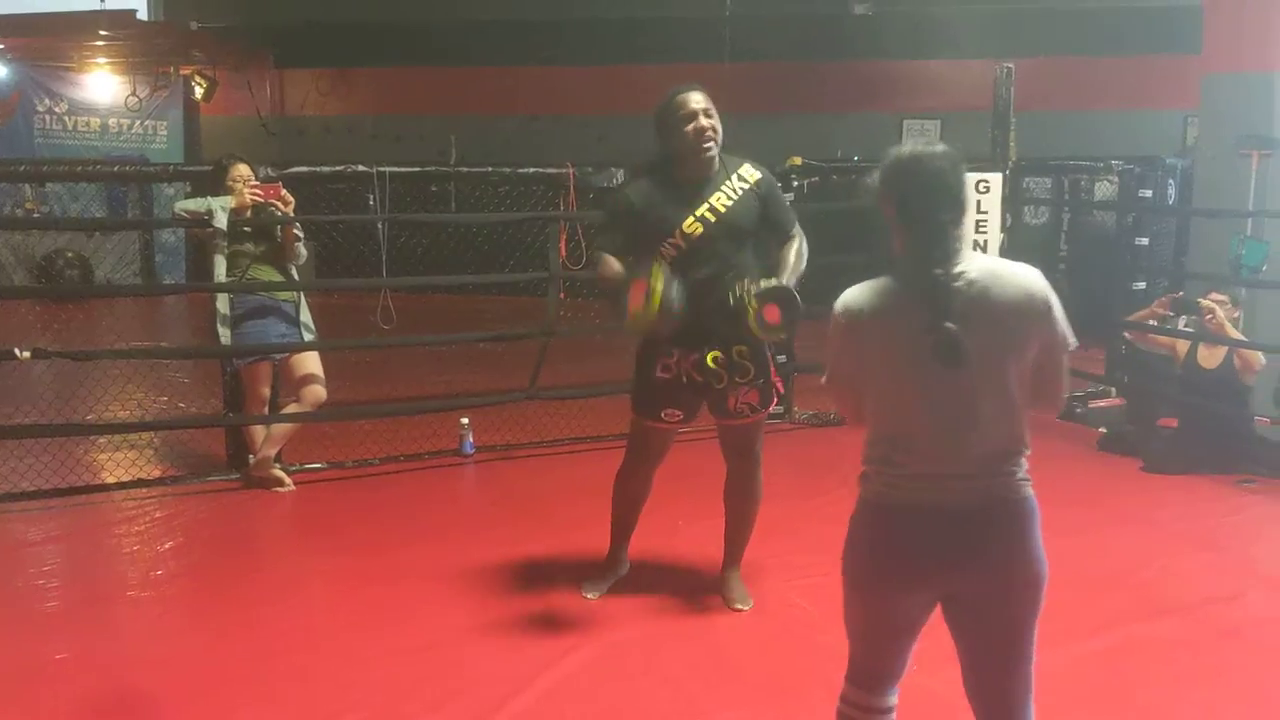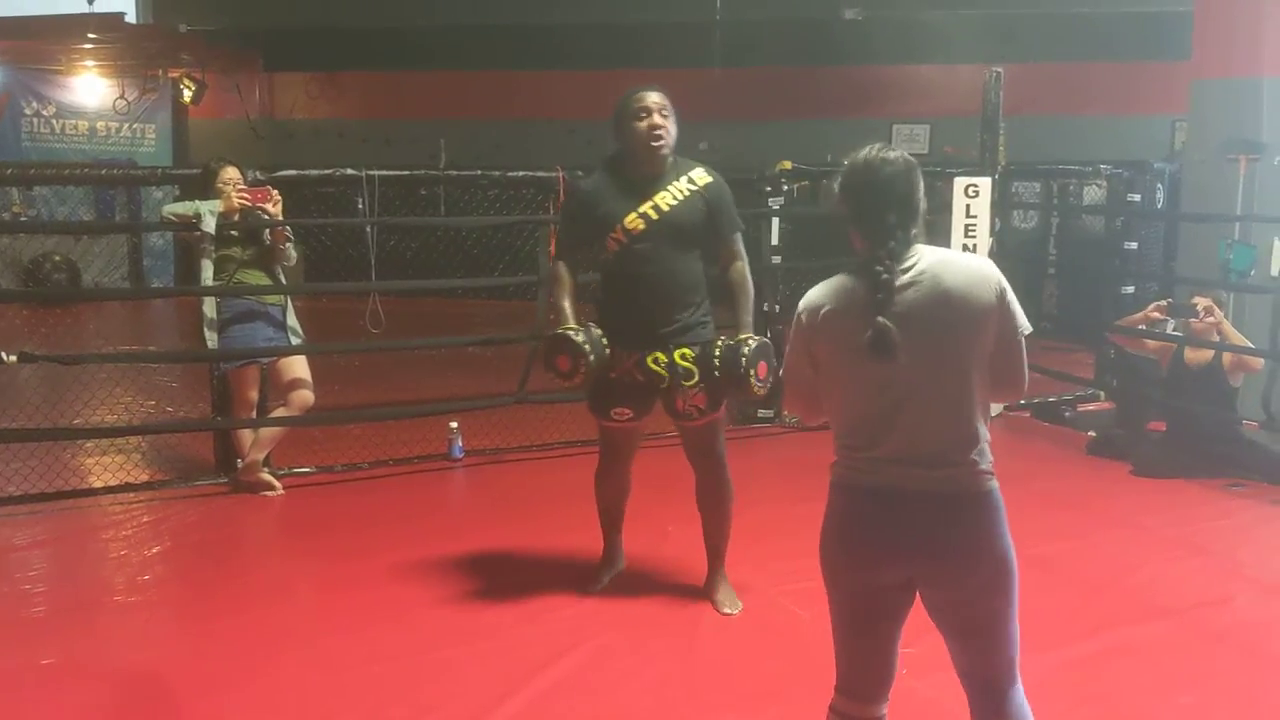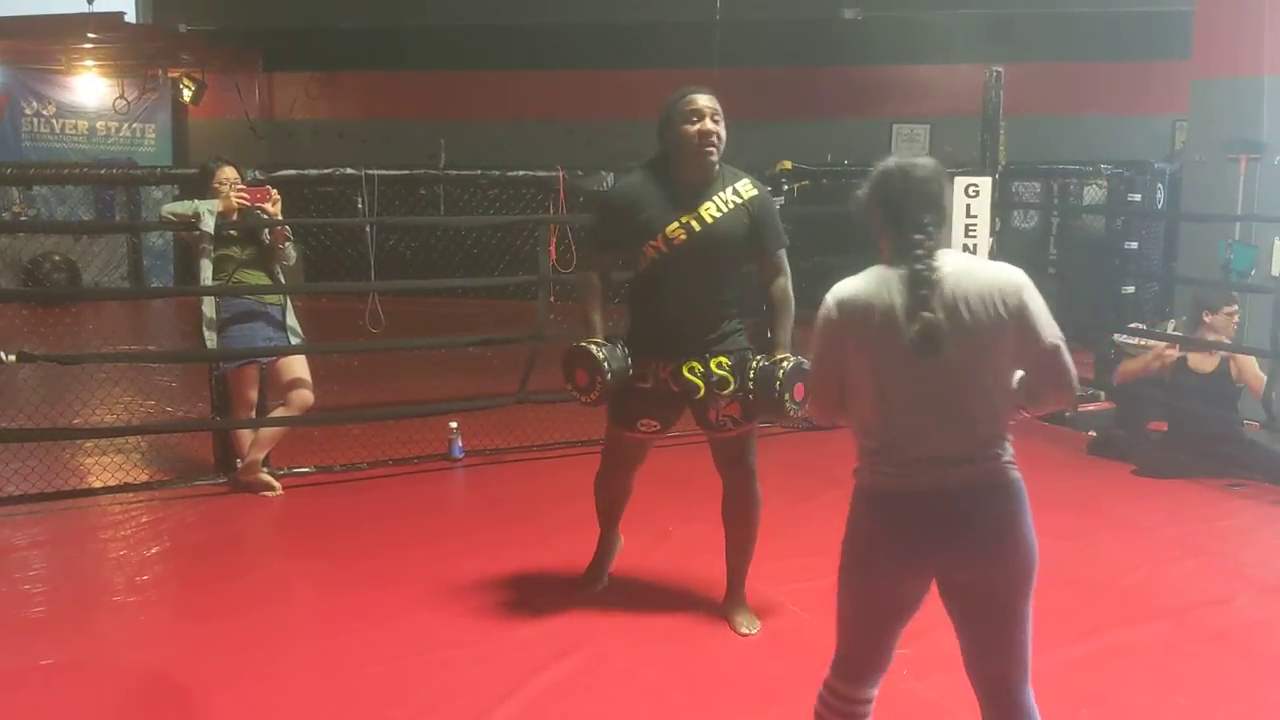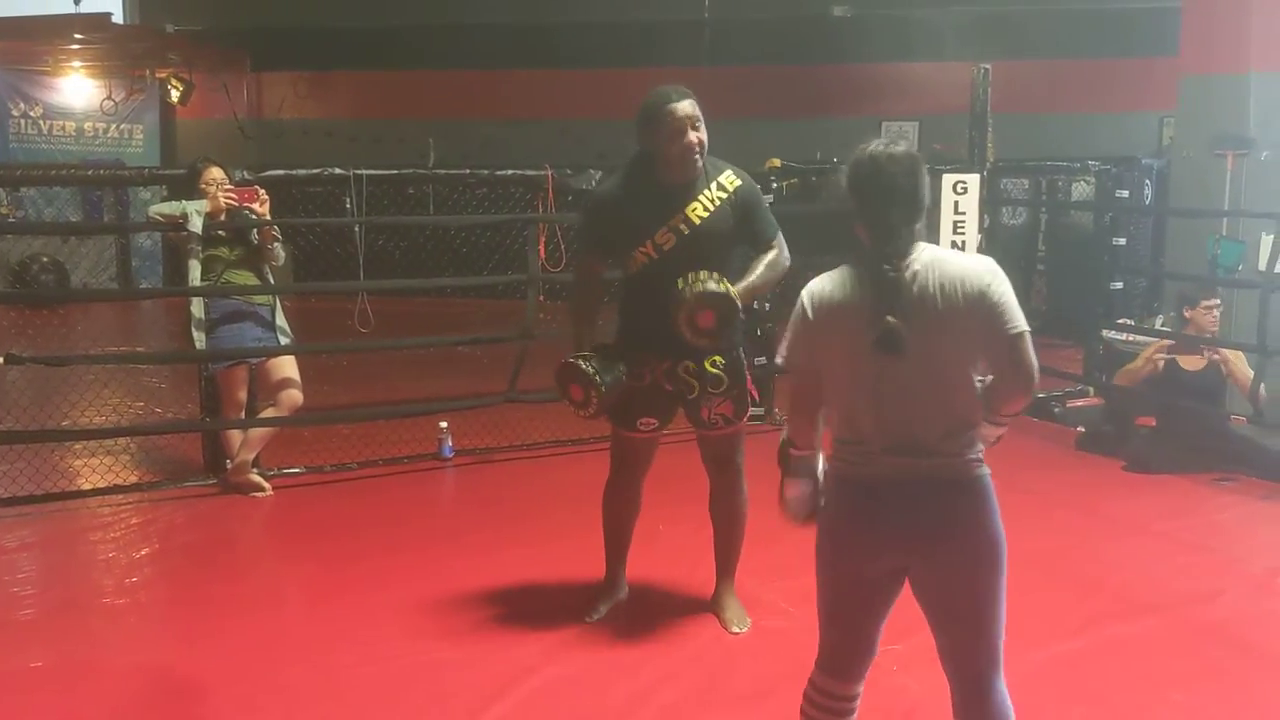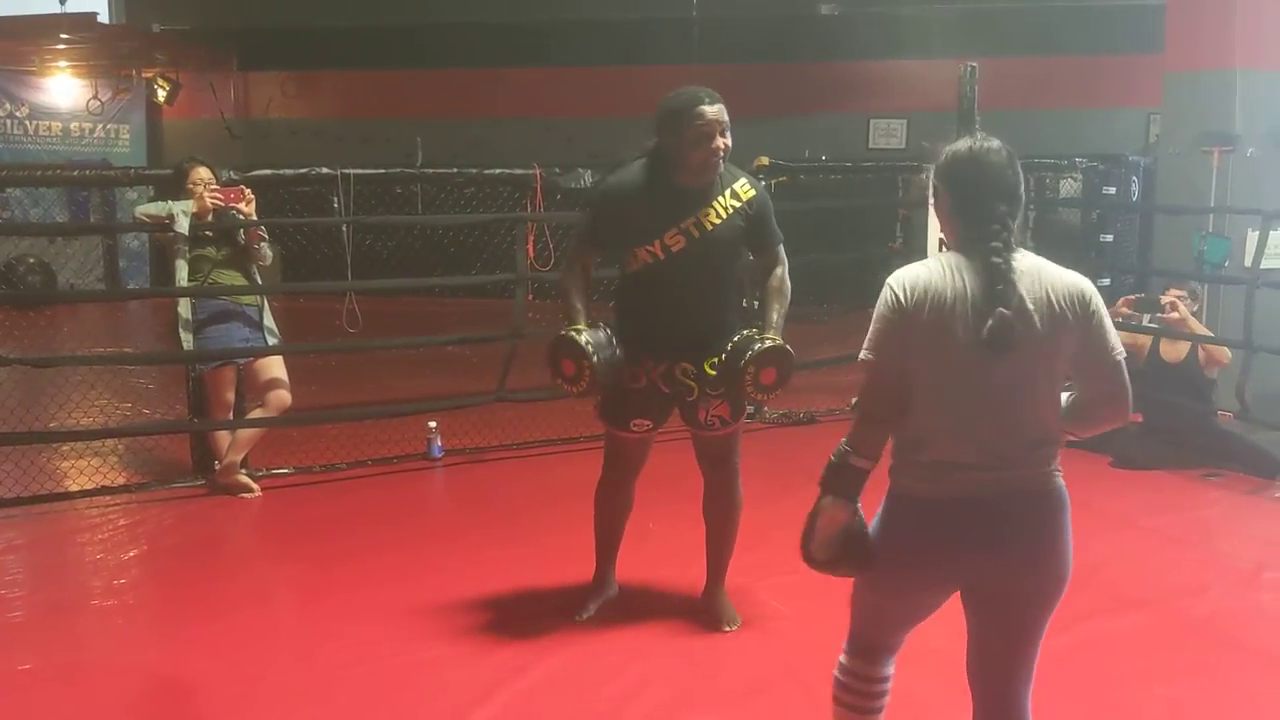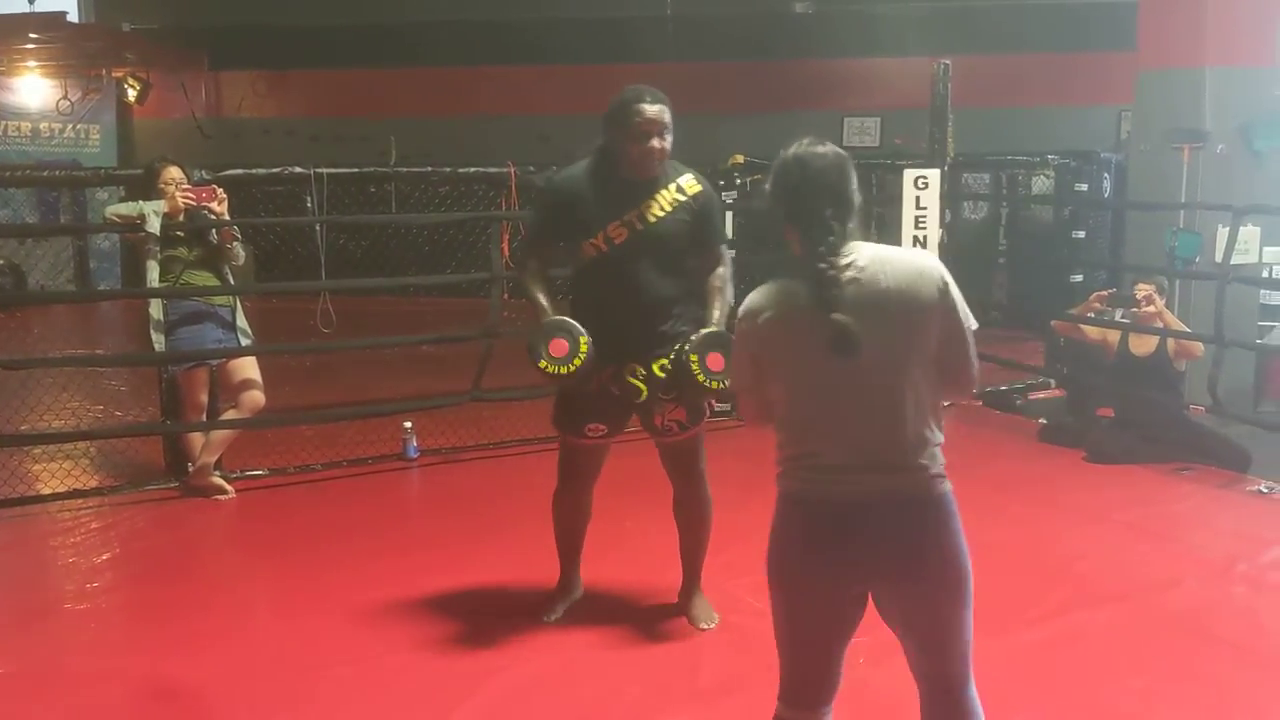
dt=0.7s
person 1, frame 1
left shoulder: (858, 308)
right shoulder: (1028, 289)
left elbow: (852, 409)
right elbow: (1050, 400)
left hip: (894, 527)
right hip: (999, 526)
person 1, frame 2
left shoulder: (820, 306)
right shoulder: (982, 279)
left elbow: (807, 406)
right elbow: (1013, 385)
left hip: (864, 516)
right hip: (964, 513)
person 1, frame 3
left shoulder: (847, 300)
right shoulder: (1006, 285)
left elbow: (825, 407)
right elbow: (1061, 387)
left hip: (889, 514)
right hip: (990, 511)
left knee: (854, 669)
person 1, frame 4
left shoulder: (822, 295)
right shoulder: (977, 277)
left elbow: (803, 406)
right elbow: (1020, 383)
left wrist: (800, 463)
right wrist: (981, 422)
left hip: (859, 505)
right hip: (955, 504)
left knee: (840, 664)
person 1, frame 5
left shoulder: (909, 286)
right shoulder: (1072, 292)
left elbow: (877, 411)
right elbow: (1112, 403)
left wrist: (839, 490)
left hip: (925, 516)
right hip: (1029, 520)
left knee: (869, 644)
person 1, frame 6
left shoulder: (760, 311)
right shoulder: (924, 273)
left elbow: (757, 413)
right elbow: (960, 380)
left hip: (813, 525)
right hip: (916, 516)
person 2, frame 1
left shoulder: (752, 179)
right shoulder: (643, 193)
left elbow: (794, 238)
right elbow: (606, 258)
left wrist: (784, 283)
right wrist: (628, 282)
left hip: (740, 345)
right hip: (671, 349)
left knee: (744, 457)
right knee: (642, 456)
left ankle: (731, 569)
right ankle: (616, 558)
person 2, frame 2
left shoulder: (705, 184)
right shoulder: (592, 192)
left elbow: (734, 260)
right elbow: (567, 260)
left wrist: (747, 332)
right wrist: (567, 321)
left hip: (691, 342)
right hip: (621, 346)
left knee: (710, 459)
right knee: (615, 454)
left ankle: (717, 574)
right ankle: (612, 554)
person 2, frame 3
left shoulder: (750, 195)
right shoulder: (630, 194)
left elbow: (777, 275)
right elbow: (599, 269)
left wrist: (783, 350)
right wrist: (596, 339)
left hip: (724, 354)
right hip: (650, 355)
left knee: (740, 472)
right knee: (618, 463)
left ankle: (736, 593)
right ankle: (606, 546)
person 2, frame 4
left shoulder: (734, 186)
right shoulder: (613, 198)
left elbow: (777, 252)
right elbow: (589, 277)
left wrist: (736, 293)
right wrist: (584, 348)
left hip: (716, 354)
right hip: (643, 355)
left knee: (726, 468)
right knee: (626, 469)
left ankle: (726, 588)
right ankle: (614, 580)
person 2, frame 5
left shoulder: (746, 193)
right shoulder: (622, 192)
left elbow: (774, 265)
right elbow: (580, 260)
left wrist: (772, 332)
right wrist: (578, 321)
left hip: (715, 356)
right hip: (641, 355)
left knee: (722, 470)
right knee: (619, 470)
left ankle: (715, 588)
right ankle: (604, 578)
person 2, frame 6
left shoulder: (694, 190)
right shoulder: (568, 189)
left elbow: (717, 265)
right elbow: (535, 258)
left wrist: (713, 328)
right wrist: (547, 314)
left hip: (672, 355)
right hip: (596, 358)
left knee: (690, 475)
right knee: (576, 476)
left ankle: (691, 586)
right ankle: (570, 581)
person 3, frame 1
left shoulder: (269, 217)
right shoulder: (220, 223)
left elbow: (297, 258)
right elbow: (180, 208)
left wrist: (288, 219)
right wrist: (231, 204)
left hip: (290, 311)
right hip: (252, 312)
left knee: (315, 393)
right knee: (259, 398)
left ankle: (263, 460)
right ankle: (263, 463)
person 3, frame 2
left shoulder: (258, 222)
right shoulder: (207, 227)
left elbow: (287, 258)
right elbow: (168, 212)
left wrist: (277, 220)
right wrist: (220, 208)
left hip: (277, 316)
right hip: (238, 316)
left knee: (302, 397)
right knee: (246, 403)
left ankle: (251, 465)
right ankle: (251, 469)
person 3, frame 3
right shoulder: (206, 226)
left elbow: (287, 258)
right elbow: (167, 211)
left wrist: (276, 220)
right wrist: (218, 207)
left hip: (277, 315)
right hip: (238, 315)
left knee: (301, 396)
right knee: (245, 403)
left ankle: (251, 464)
right ankle: (250, 468)
person 3, frame 4
left shoulder: (244, 222)
right shoulder: (193, 227)
left elbow: (276, 258)
right elbow: (155, 212)
left wrist: (265, 220)
right wrist: (206, 208)
left hip: (266, 316)
right hip: (227, 317)
left knee: (291, 398)
right knee: (235, 403)
left ankle: (241, 465)
right ankle: (241, 470)
person 3, frame 5
left shoulder: (230, 222)
right shoulder: (181, 227)
left elbow: (264, 258)
right elbow: (140, 212)
left wrist: (251, 218)
right wrist: (192, 208)
left hip: (253, 315)
right hip: (214, 316)
left knee: (279, 397)
right knee: (222, 404)
left ankle: (228, 466)
right ankle: (229, 470)
person 3, frame 6
right shoulder: (152, 227)
left elbow: (236, 258)
right elbow: (111, 213)
left wrist: (223, 218)
right wrist: (163, 208)
left hip: (226, 316)
right hip: (186, 317)
left knee: (253, 399)
right knee: (196, 406)
left ankle: (202, 469)
right ankle: (202, 473)
person 4, frame 1
left shoulder: (1239, 352)
right shoulder: (1183, 344)
left elbow: (1257, 364)
right elbow: (1129, 330)
left wrist: (1223, 322)
right wrist: (1152, 312)
left hip: (1236, 444)
right hip: (1189, 440)
right knee: (1153, 454)
person 4, frame 2
left shoulder: (1229, 355)
right shoulder: (1169, 348)
left elbow: (1257, 364)
right elbow: (1116, 334)
left wrist: (1222, 323)
right wrist: (1145, 316)
left hip: (1225, 445)
right hip: (1178, 443)
left knee: (1272, 466)
right knee: (1134, 455)
person 4, frame 3
left shoulder: (1238, 357)
right shoulder: (1173, 352)
right elbow: (1120, 377)
left wrist: (1234, 356)
right wrist: (1155, 356)
left hip: (1229, 444)
right hip: (1181, 442)
right knee: (1147, 459)
person 4, frame 4
left shoulder: (1226, 352)
right shoulder: (1163, 348)
left elbow: (1259, 399)
right elbow: (1117, 386)
left wrist: (1227, 361)
right wrist: (1149, 359)
left hip: (1216, 439)
right hip: (1170, 439)
right knee: (1138, 455)
person 4, frame 5
left shoulder: (1203, 346)
right shoulder: (1145, 339)
left elbow: (1223, 359)
left wrist: (1186, 319)
right wrist: (1114, 312)
left hip: (1202, 434)
right hip: (1157, 433)
right knee: (1123, 448)
person 4, frame 6
left shoulder: (1172, 339)
right shoulder: (1114, 334)
left elbow: (1197, 351)
right elbow: (1059, 325)
left wrist: (1162, 312)
right wrist: (1087, 307)
left hip: (1173, 426)
right hip: (1127, 427)
left knee: (1238, 458)
right knee: (1096, 442)
right ankle: (1180, 456)
